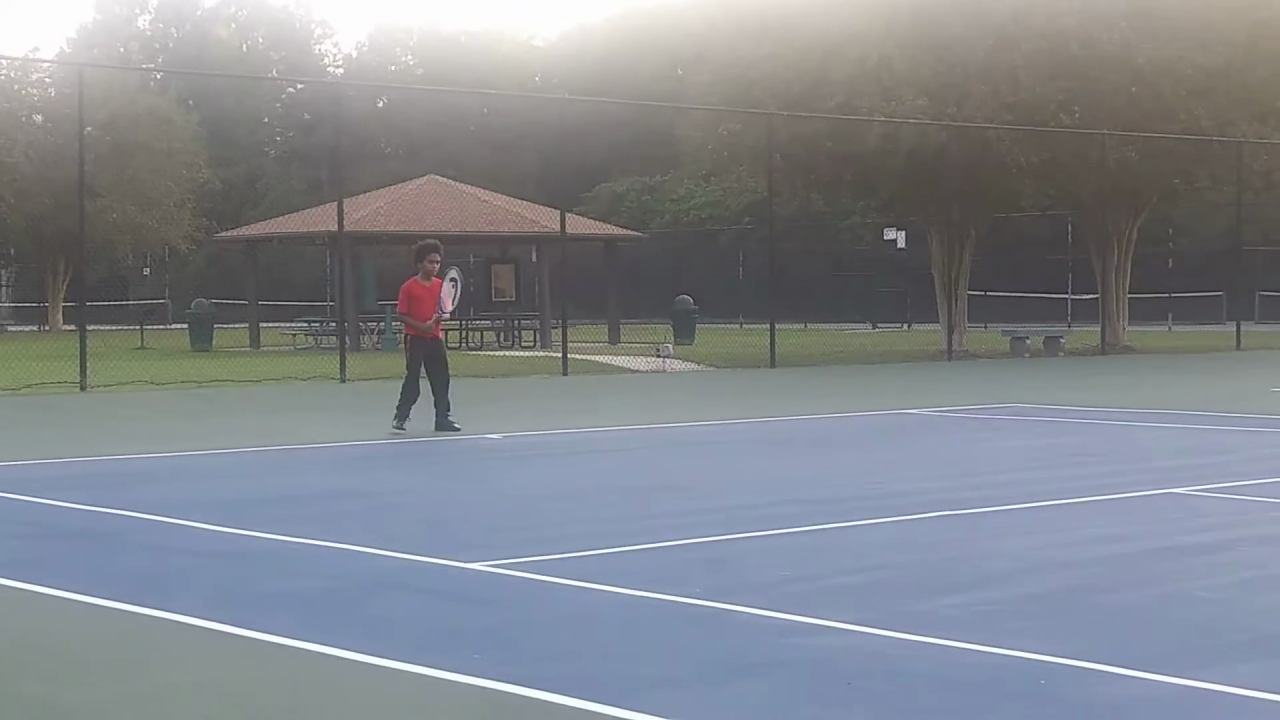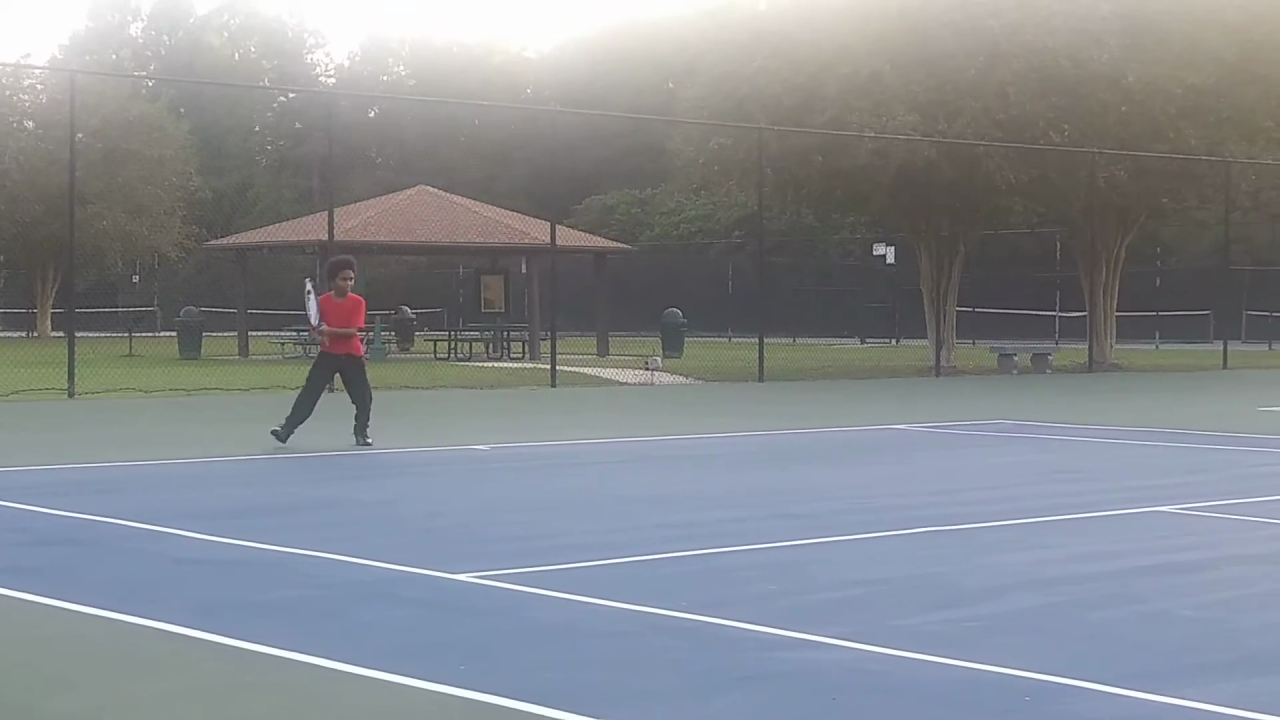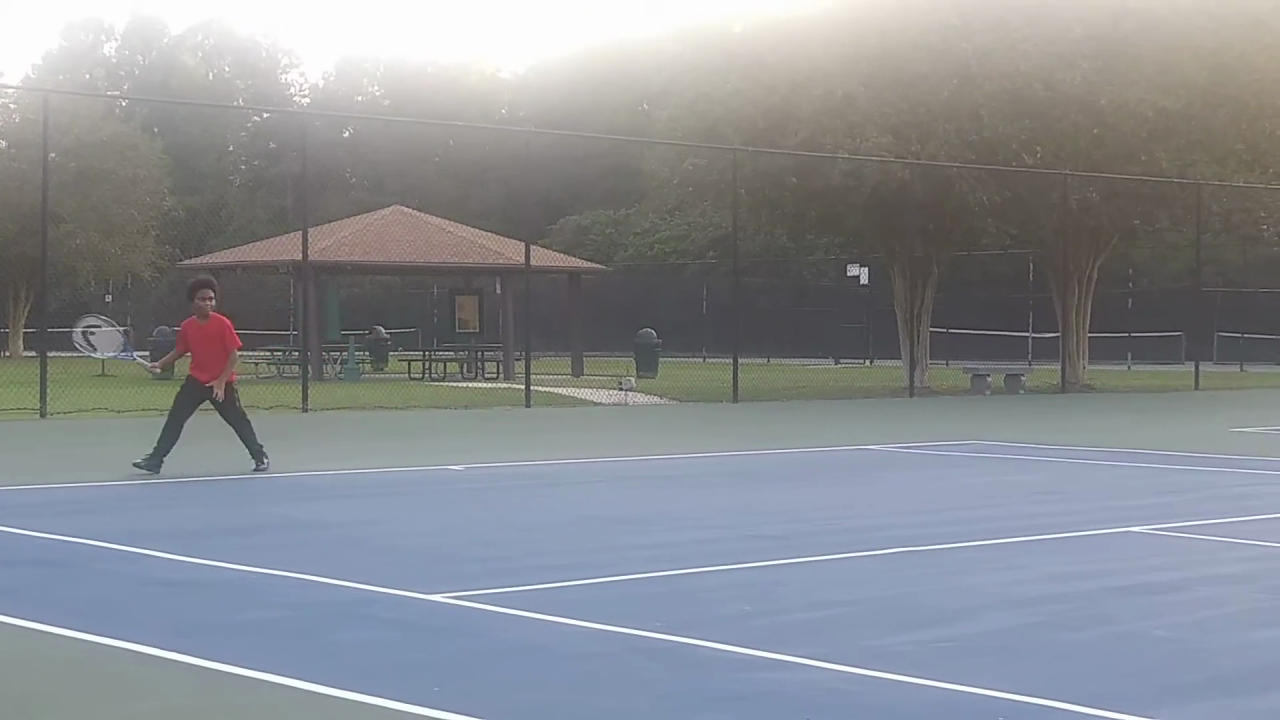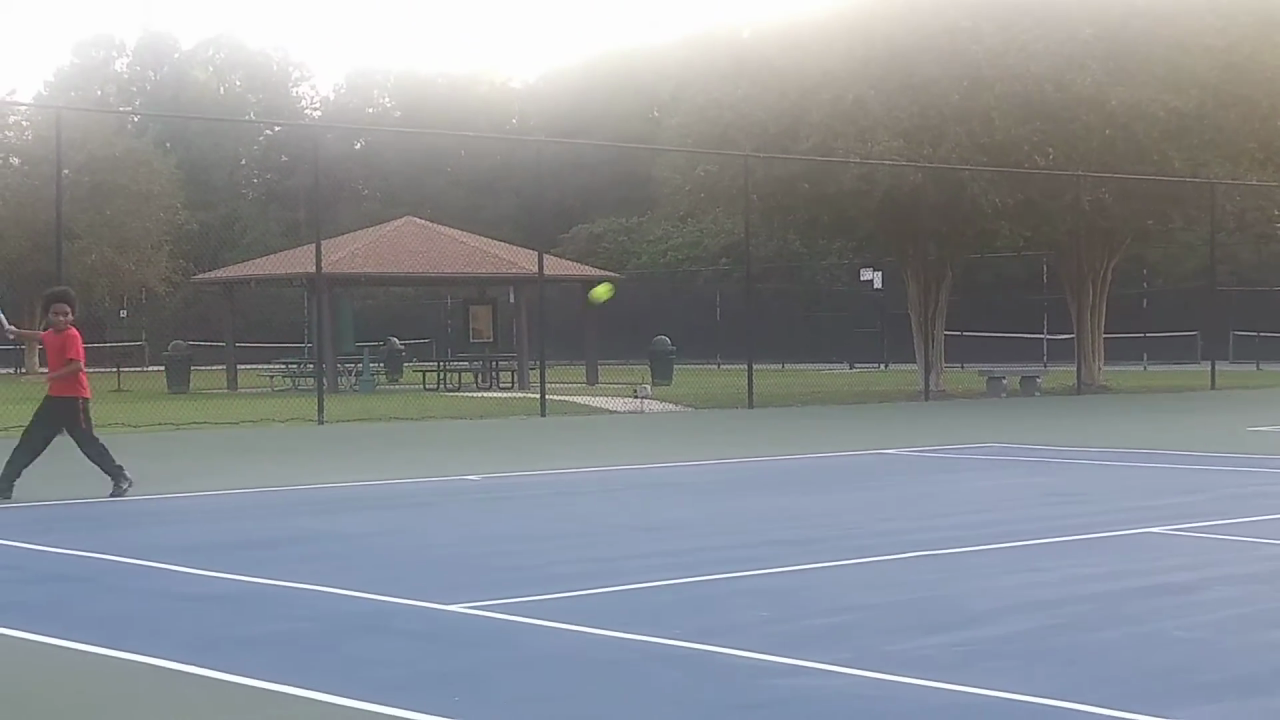
dt=0.7s
person 1, frame 1
left shoulder: (442, 286)
right shoulder: (409, 287)
right elbow: (402, 315)
left wrist: (440, 319)
right wrist: (422, 326)
left hip: (435, 339)
right hip: (416, 338)
left knee: (442, 380)
right knee: (413, 378)
left ankle: (443, 419)
right ankle: (401, 416)
person 1, frame 2
left shoulder: (358, 302)
right shoulder: (322, 302)
left elbow: (354, 331)
right elbow: (315, 327)
left wrist: (330, 331)
right wrist: (319, 336)
left hip: (352, 356)
right hip: (328, 354)
left knee: (363, 396)
right knee: (310, 391)
left ankle: (361, 431)
right ankle: (287, 428)
person 1, frame 3
left shoulder: (222, 324)
right shoulder: (187, 326)
left elbow: (234, 355)
right elbow: (179, 351)
left wrist: (222, 381)
right wrist: (159, 364)
left hip: (221, 381)
right hip: (195, 380)
left knee: (238, 420)
right knee: (175, 416)
left ankle: (259, 455)
right ankle: (155, 459)
person 1, frame 4
left shoulder: (71, 336)
right shoulder: (53, 334)
left elbow: (77, 366)
left wrist: (47, 377)
right wrist: (17, 332)
left hip: (74, 397)
right hip: (55, 396)
left knee: (86, 442)
right knee: (30, 439)
left ankle: (120, 478)
